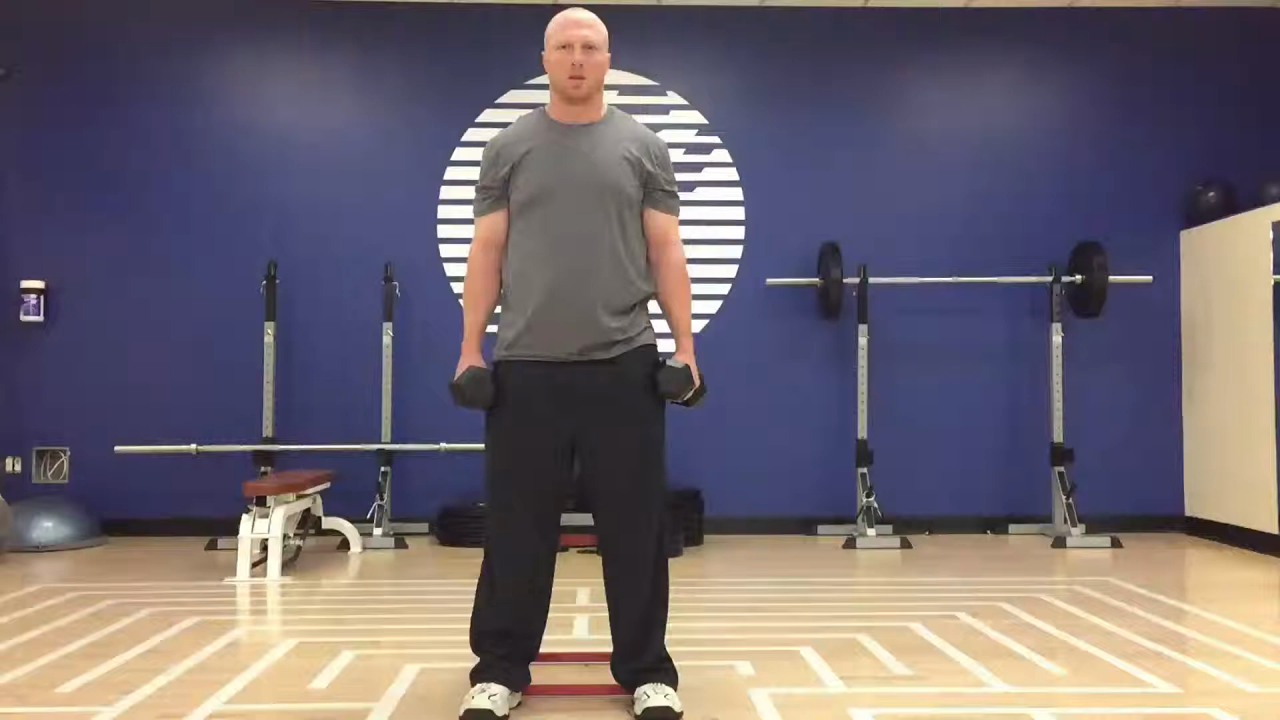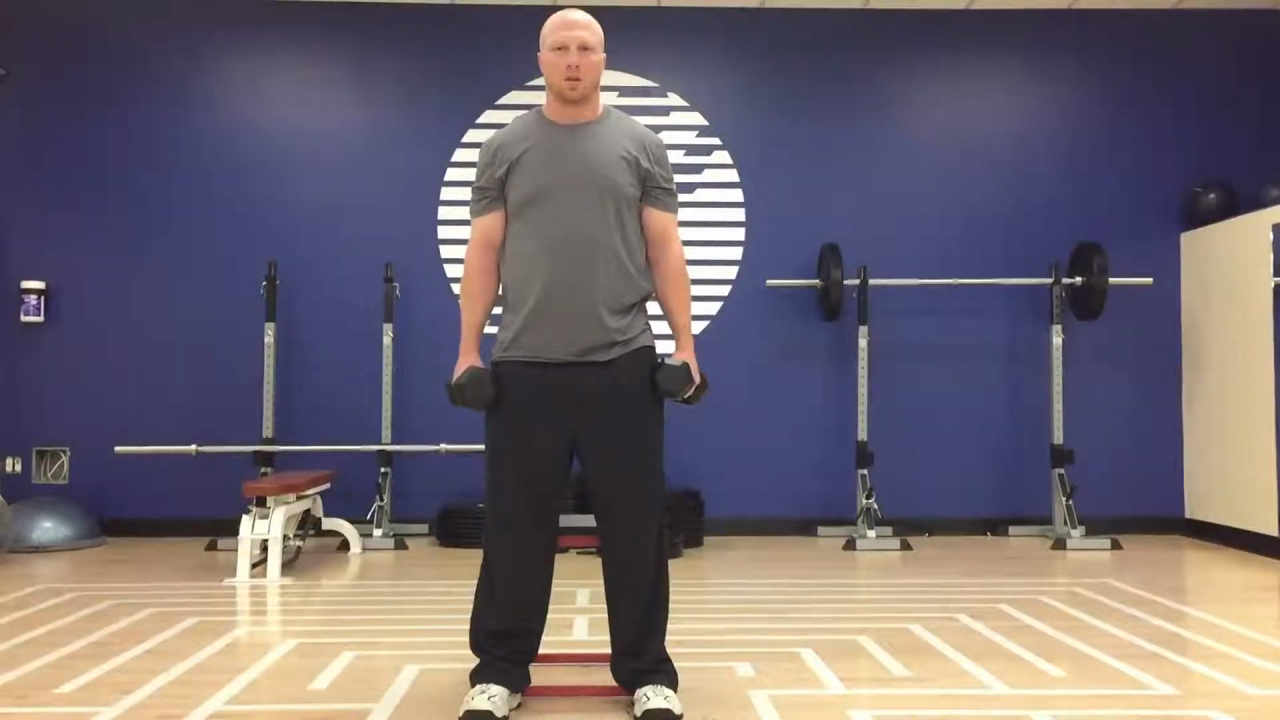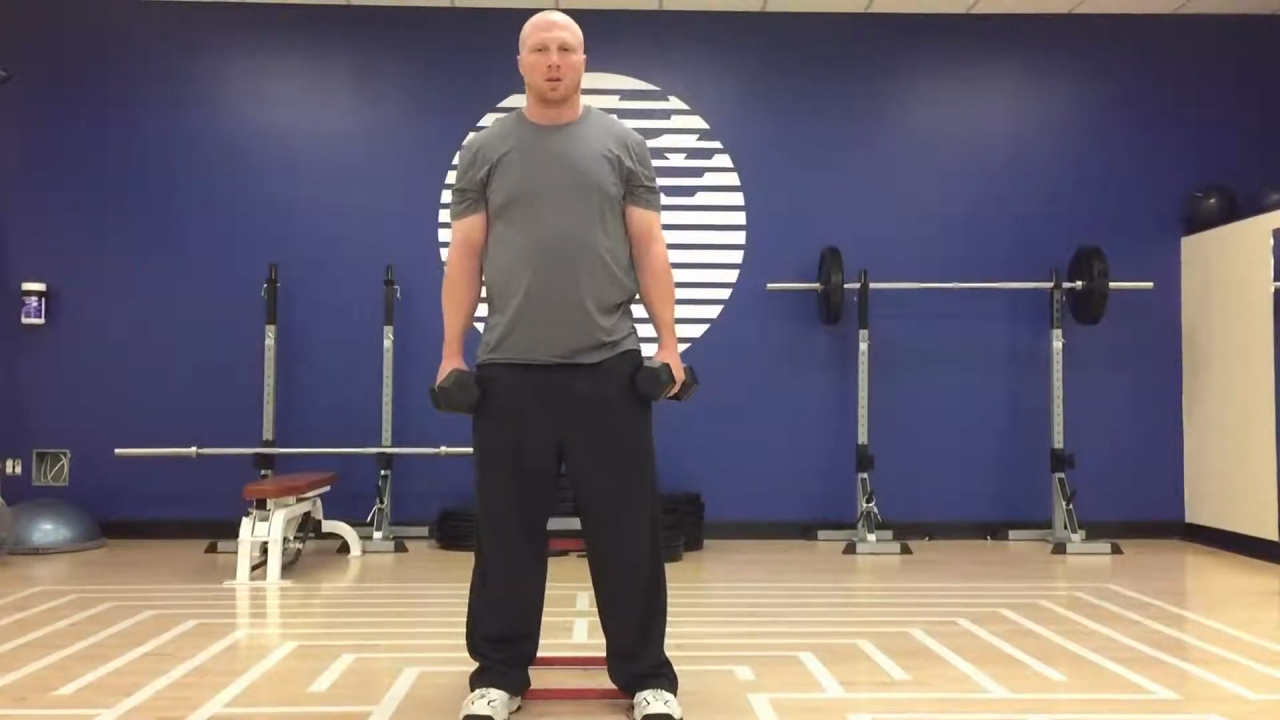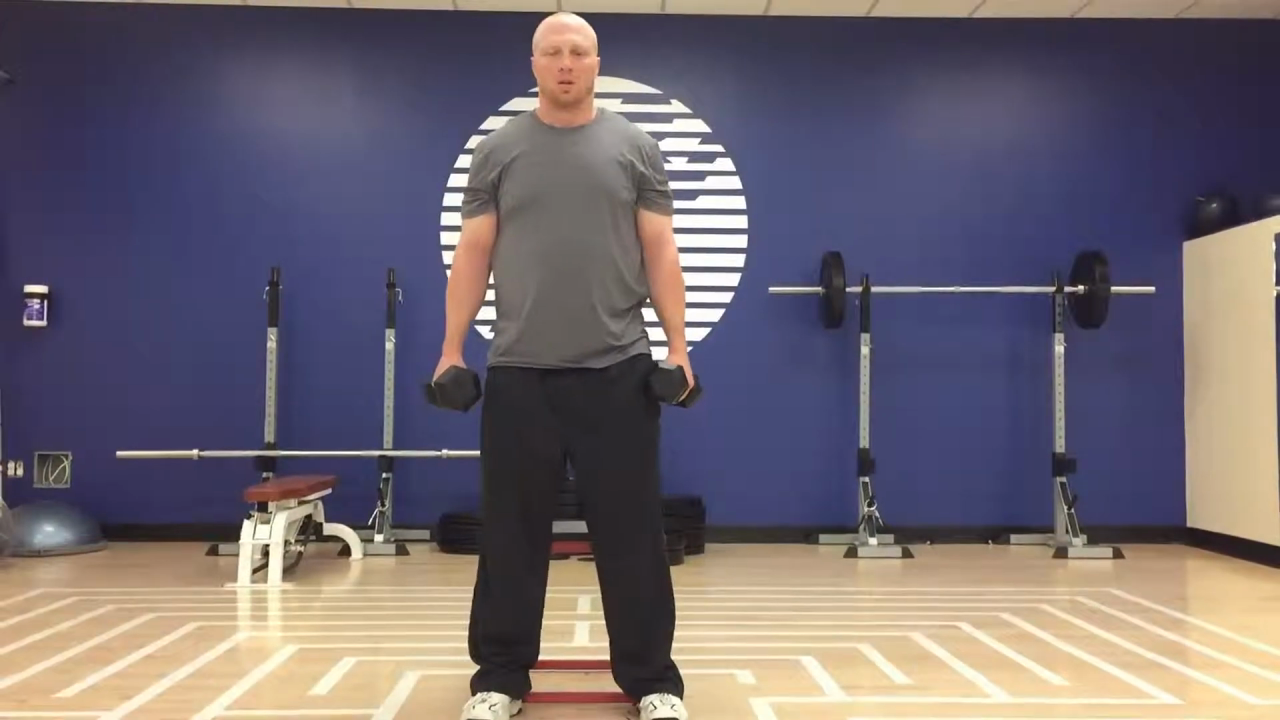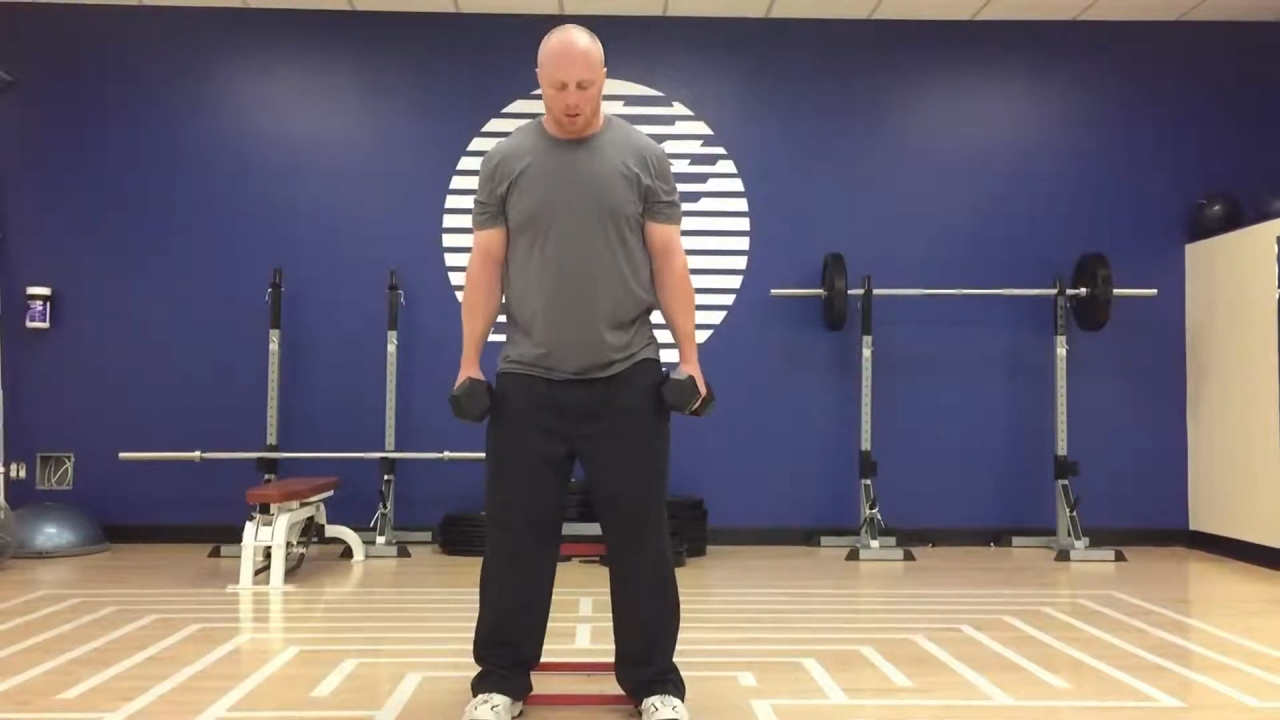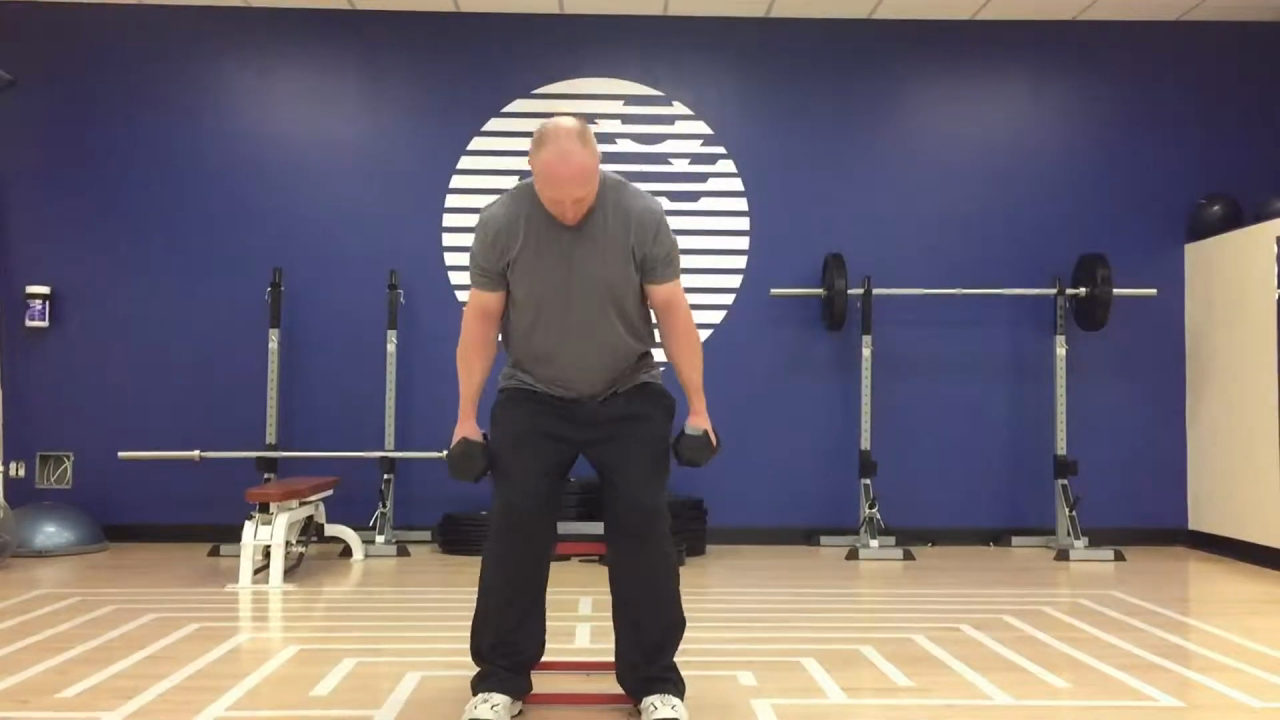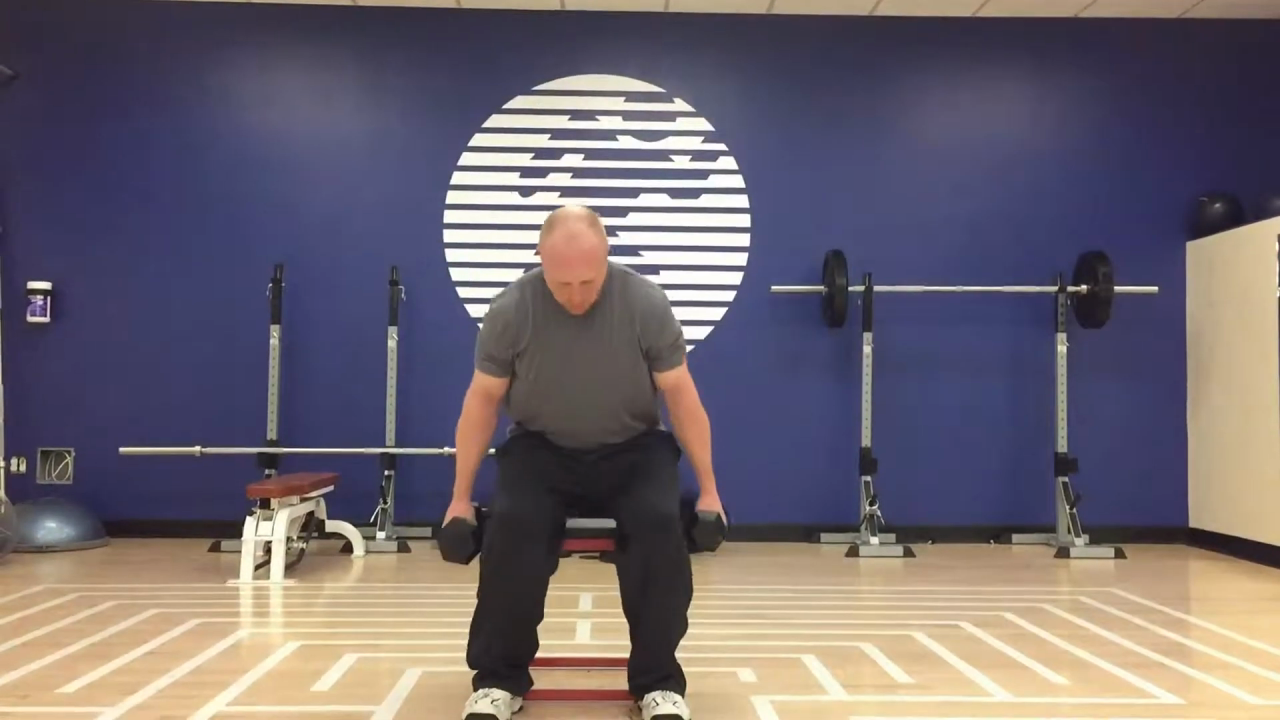
dt=0.4s
person 1, frame 1
left shoulder: (642, 147)
right shoulder: (508, 148)
left elbow: (666, 251)
right elbow: (487, 251)
left wrist: (684, 344)
right wrist: (471, 347)
left hip: (623, 364)
right hip: (526, 367)
left knee: (633, 526)
right knee: (517, 526)
person 1, frame 2
left shoulder: (641, 146)
right shoulder: (505, 148)
left elbow: (665, 249)
right elbow: (484, 253)
left wrist: (685, 343)
right wrist: (469, 348)
left hip: (622, 365)
right hip: (524, 367)
left knee: (634, 526)
right knee: (516, 525)
person 1, frame 3
left shoulder: (621, 144)
right shoulder: (485, 149)
left elbow: (648, 248)
right elbow: (465, 255)
left wrist: (667, 342)
right wrist: (452, 351)
left hip: (609, 366)
right hip: (511, 370)
left knee: (626, 527)
right knee: (508, 528)
person 1, frame 4
left shoulder: (634, 147)
right shoulder: (498, 151)
left elbow: (659, 252)
right elbow: (473, 254)
left wrist: (677, 346)
right wrist: (452, 348)
left hip: (617, 371)
right hip: (520, 373)
left knee: (631, 531)
right knee: (511, 532)
person 1, frame 5
left shoulder: (643, 156)
right shoulder: (505, 160)
left elbow: (668, 261)
right elbow: (486, 265)
left wrist: (689, 356)
right wrist: (470, 359)
left hip: (627, 379)
right hip: (528, 380)
left knee: (638, 529)
right knee: (517, 529)
person 1, frame 6
left shoulder: (640, 214)
right shoulder: (501, 221)
left elbow: (673, 313)
right elbow: (481, 319)
left wrist: (698, 406)
right wrist: (466, 415)
left hip: (628, 396)
right hip: (533, 398)
left knee: (643, 520)
right knee: (515, 519)
person 1, frame 7
left shoulder: (646, 305)
right shoulder: (511, 311)
left elbow: (681, 397)
right elbow: (482, 401)
left wrist: (707, 486)
right wrist: (461, 495)
left hip: (632, 449)
right hip: (541, 450)
left knee: (658, 523)
right knee: (512, 526)
